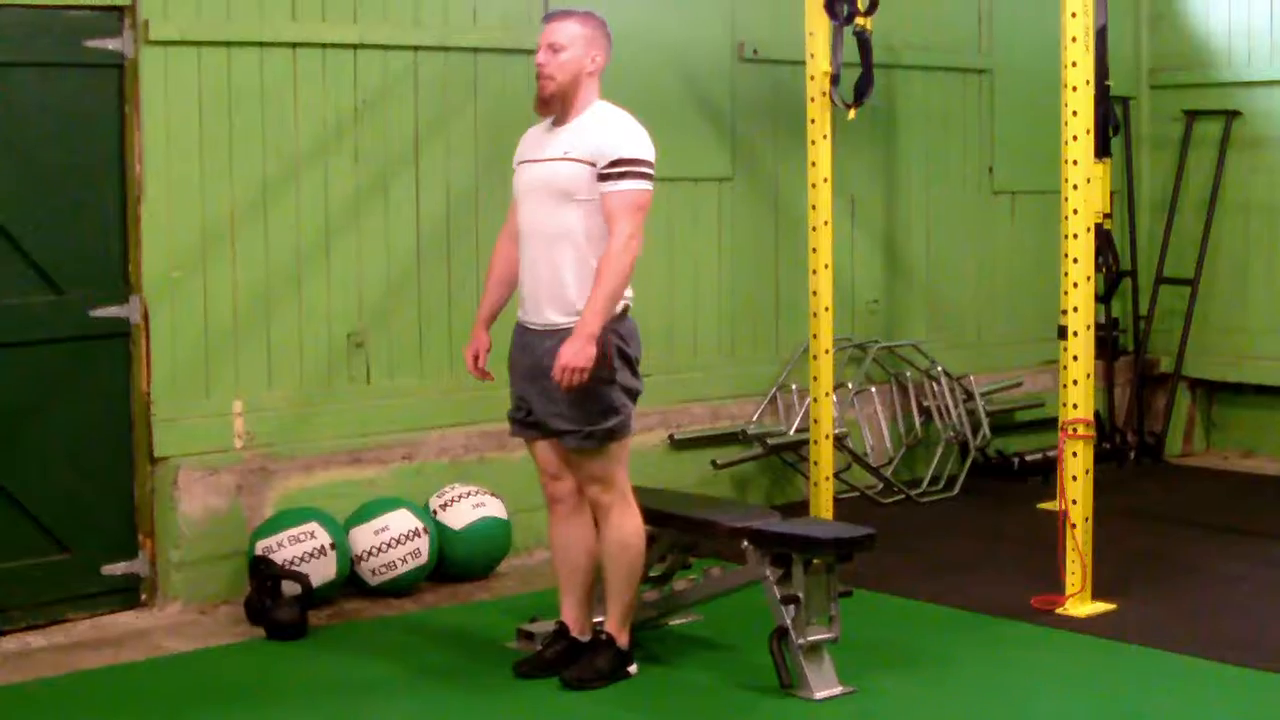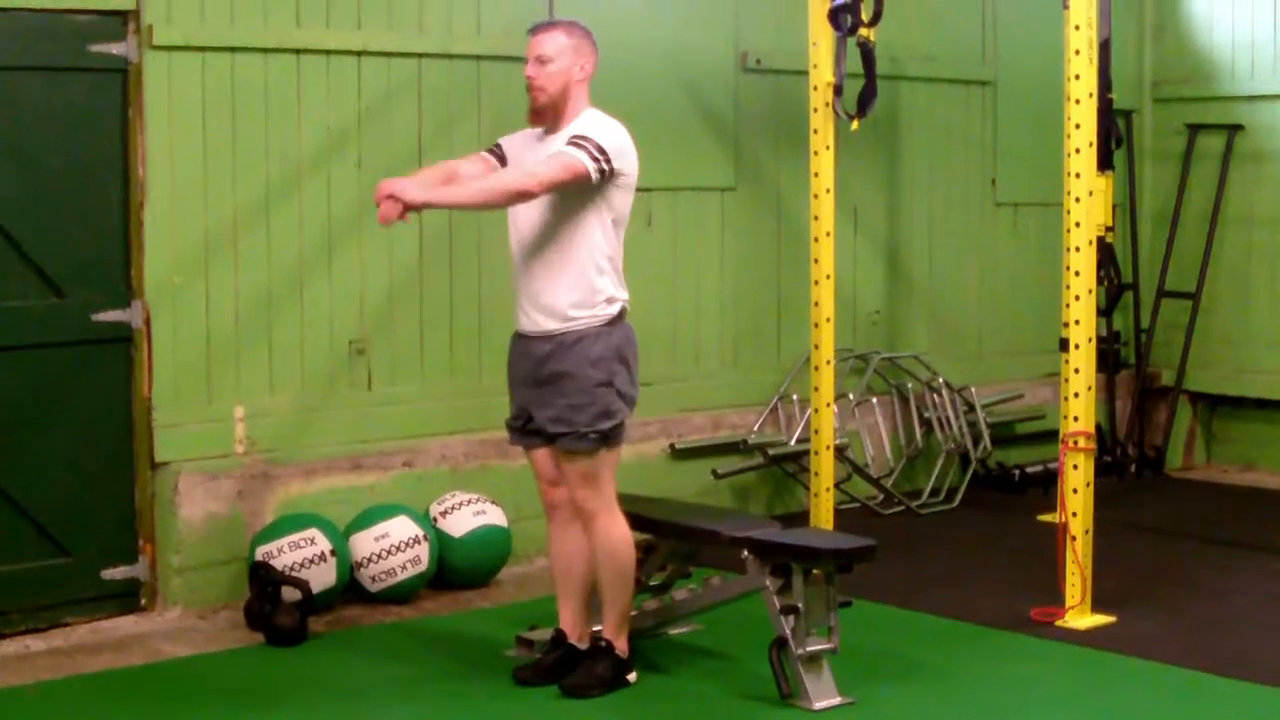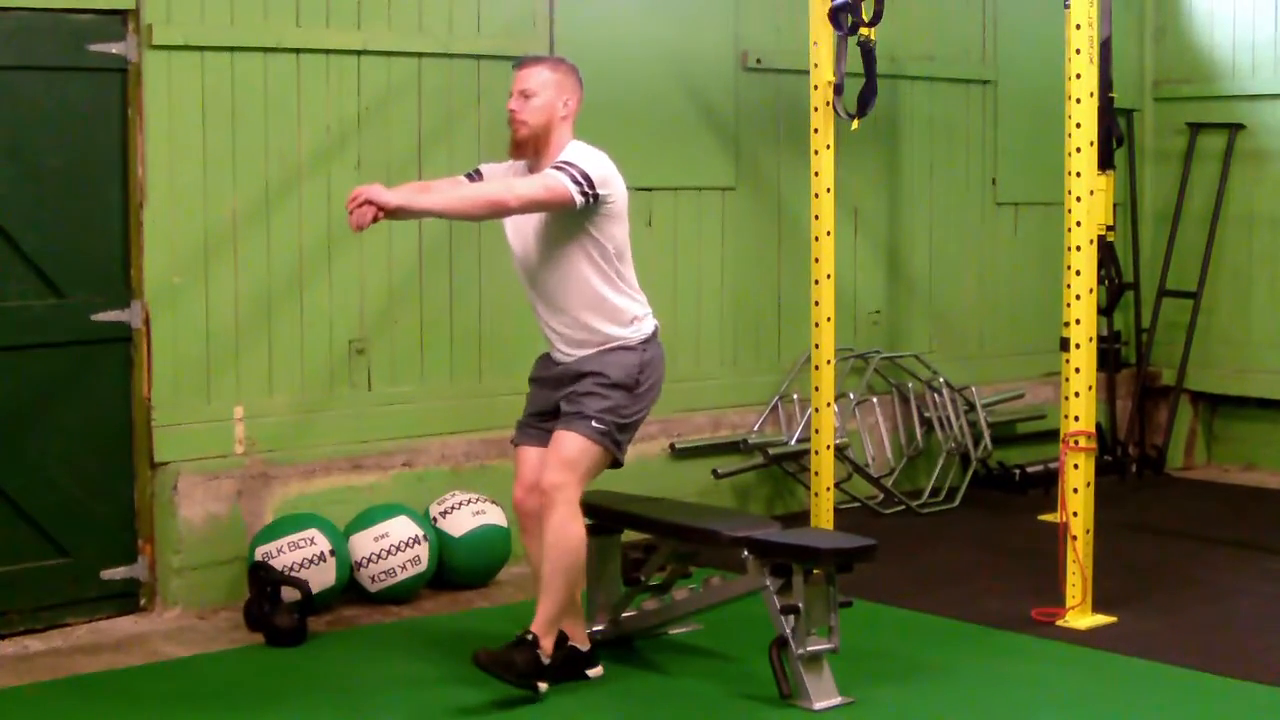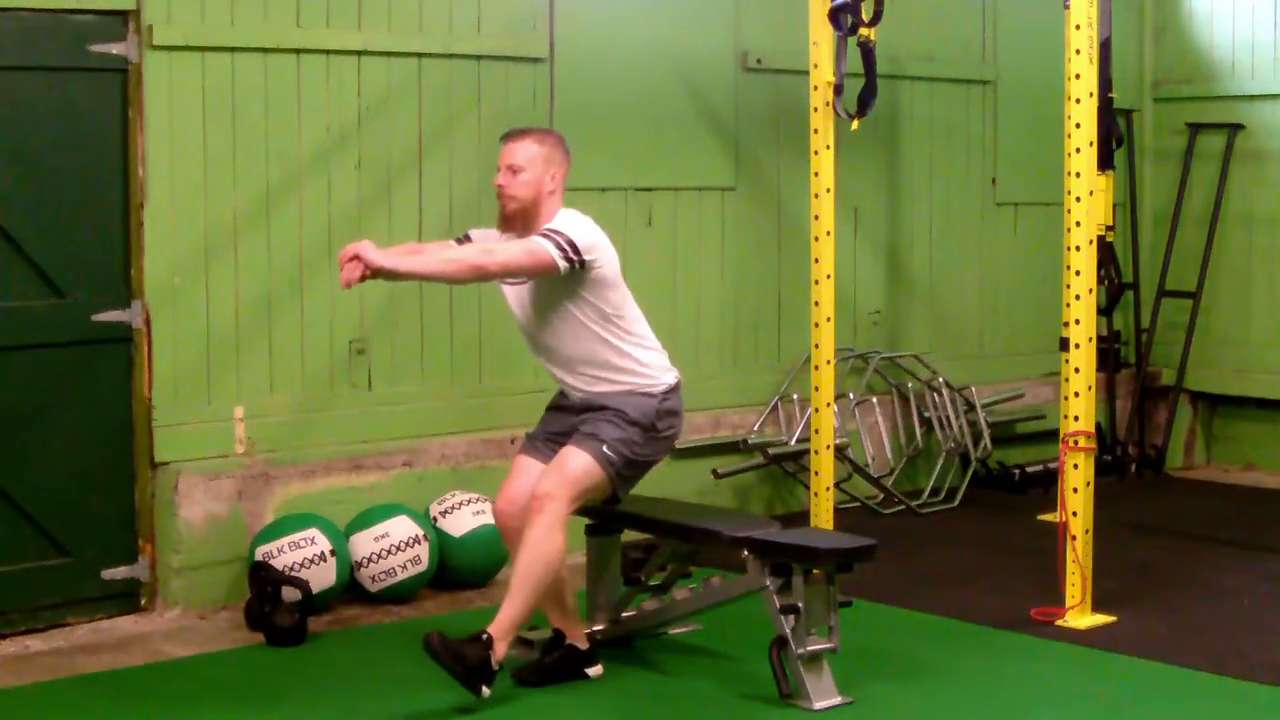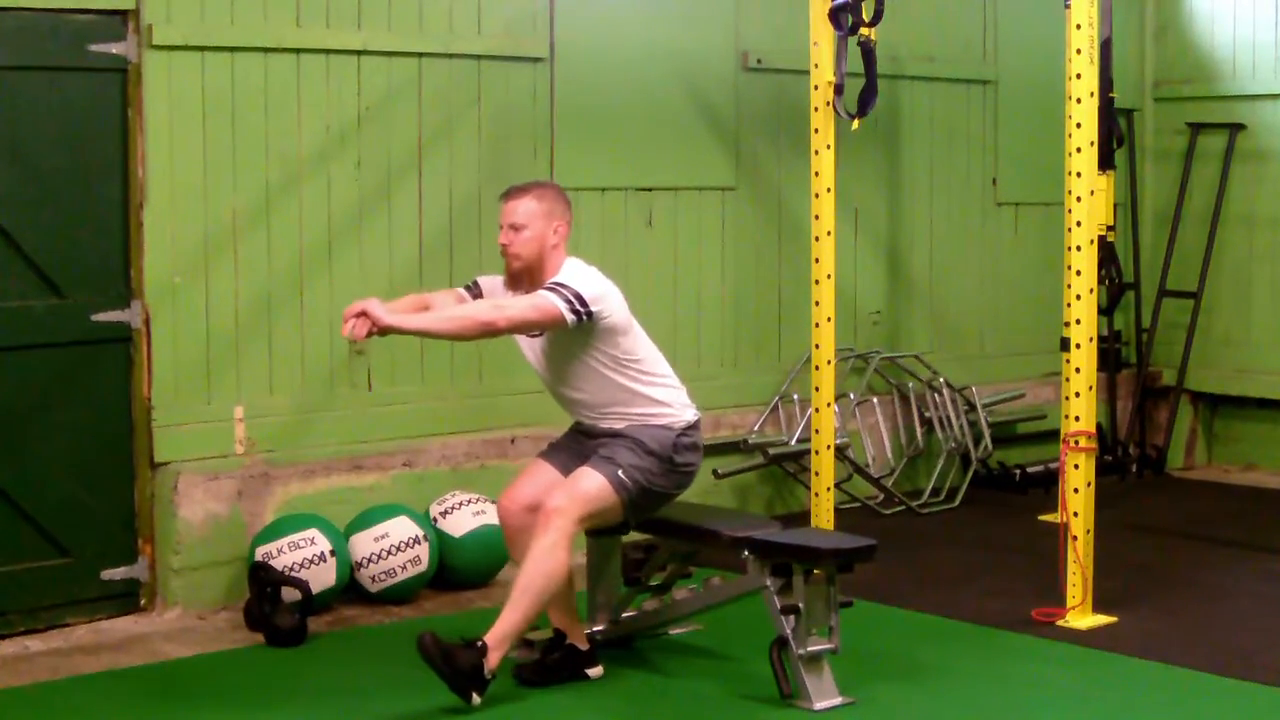
dt=0.7s
person 1, frame 1
left shoulder: (617, 134)
right shoulder: (531, 141)
left elbow: (623, 244)
left wrist: (587, 334)
right wrist: (482, 324)
left hip: (588, 341)
right hip: (534, 337)
left knee: (606, 494)
right knee: (559, 491)
left ankle: (617, 643)
right ankle: (573, 632)
person 1, frame 2
left shoulder: (602, 136)
right shoulder: (523, 141)
left elbow: (527, 186)
right elbow: (461, 171)
left wrist: (424, 195)
right wrist: (408, 186)
left hip: (588, 342)
right hip: (532, 342)
left knee: (592, 502)
right knee: (557, 500)
left ankle: (617, 651)
right ankle: (572, 640)
person 1, frame 3
left shoulder: (587, 168)
right shoulder: (509, 171)
left elbow: (504, 203)
right elbow: (439, 190)
left wrist: (397, 200)
right wrist: (387, 200)
left hip: (622, 358)
right hip: (563, 361)
left knee: (556, 487)
right knee: (529, 498)
left ankle: (539, 648)
right ankle: (575, 645)
person 1, frame 4
left shoulder: (575, 235)
right shoulder: (503, 238)
left elbow: (484, 265)
right elbow: (430, 250)
left wrist: (385, 261)
right wrist: (378, 259)
left hip: (641, 402)
right hip: (580, 399)
left knee: (549, 497)
right knee: (512, 509)
left ankle: (490, 650)
right ankle: (573, 645)
person 1, frame 5
left shoulder: (580, 287)
right shoulder: (509, 287)
left elbow: (495, 321)
right elbow: (440, 300)
left wrist: (395, 322)
right wrist: (382, 312)
left hip: (662, 437)
right hip: (600, 430)
left knee: (560, 510)
right knee: (517, 507)
left ankle: (484, 659)
right ankle: (573, 645)
